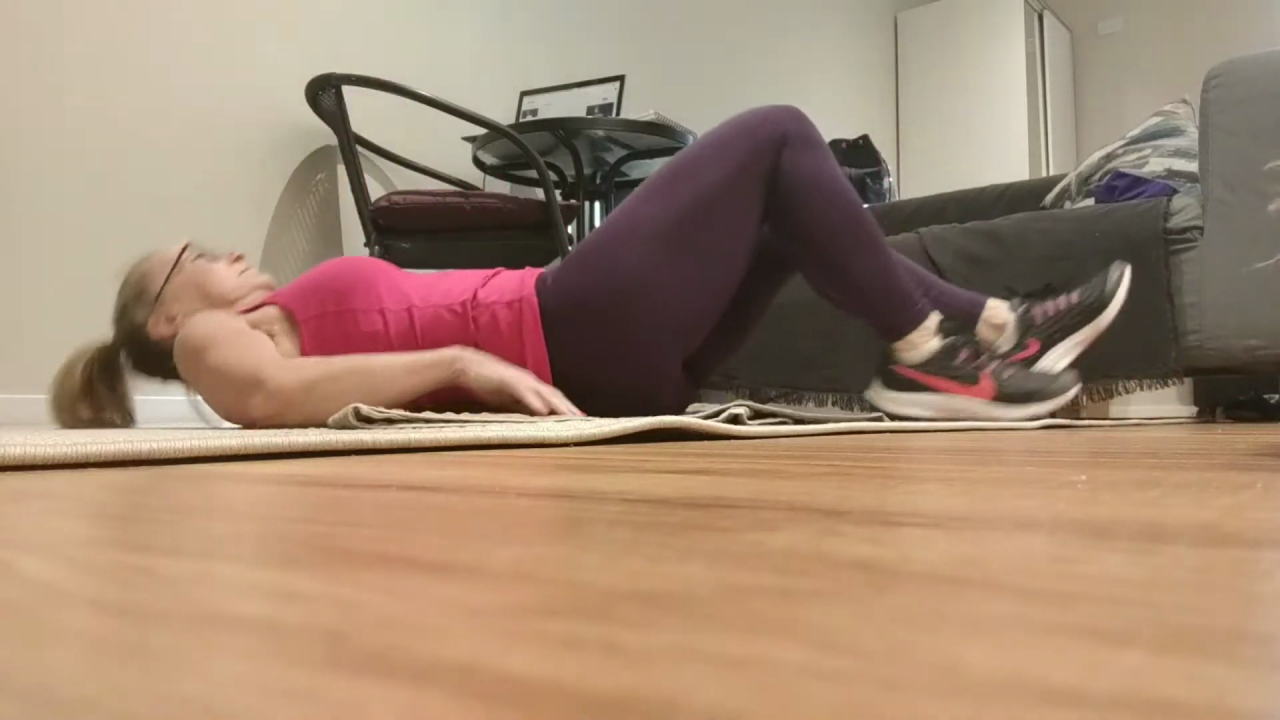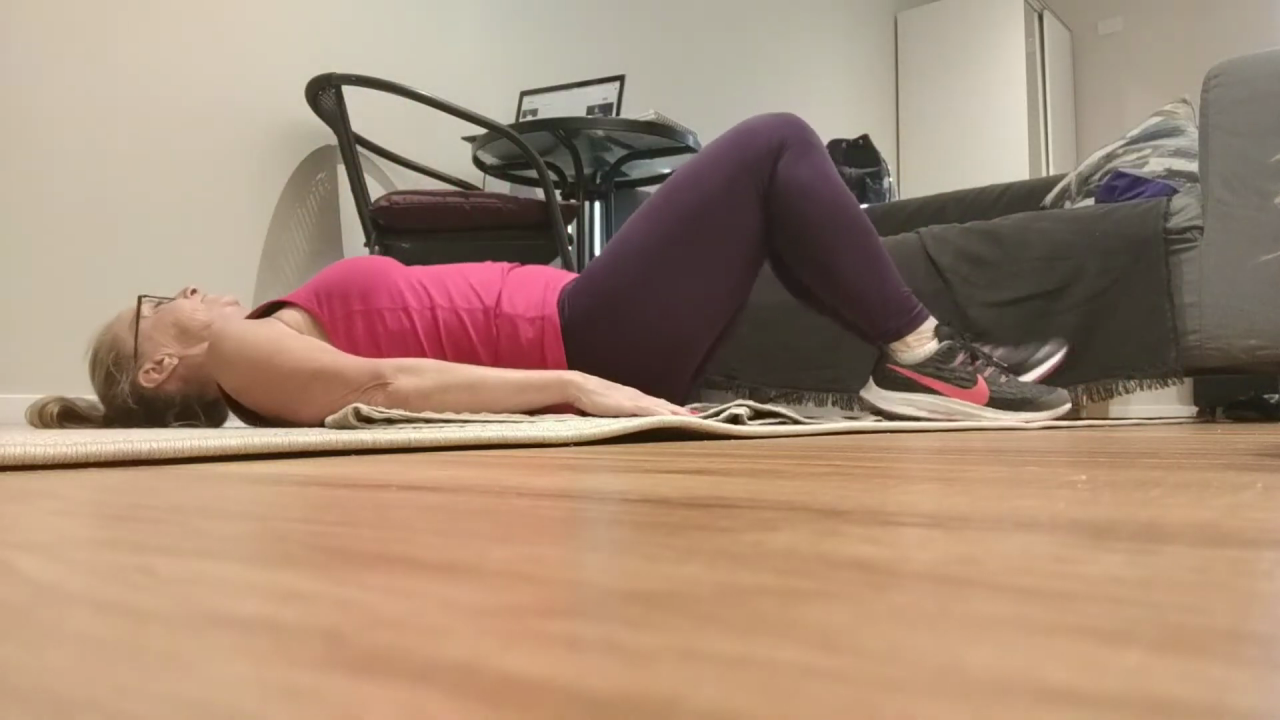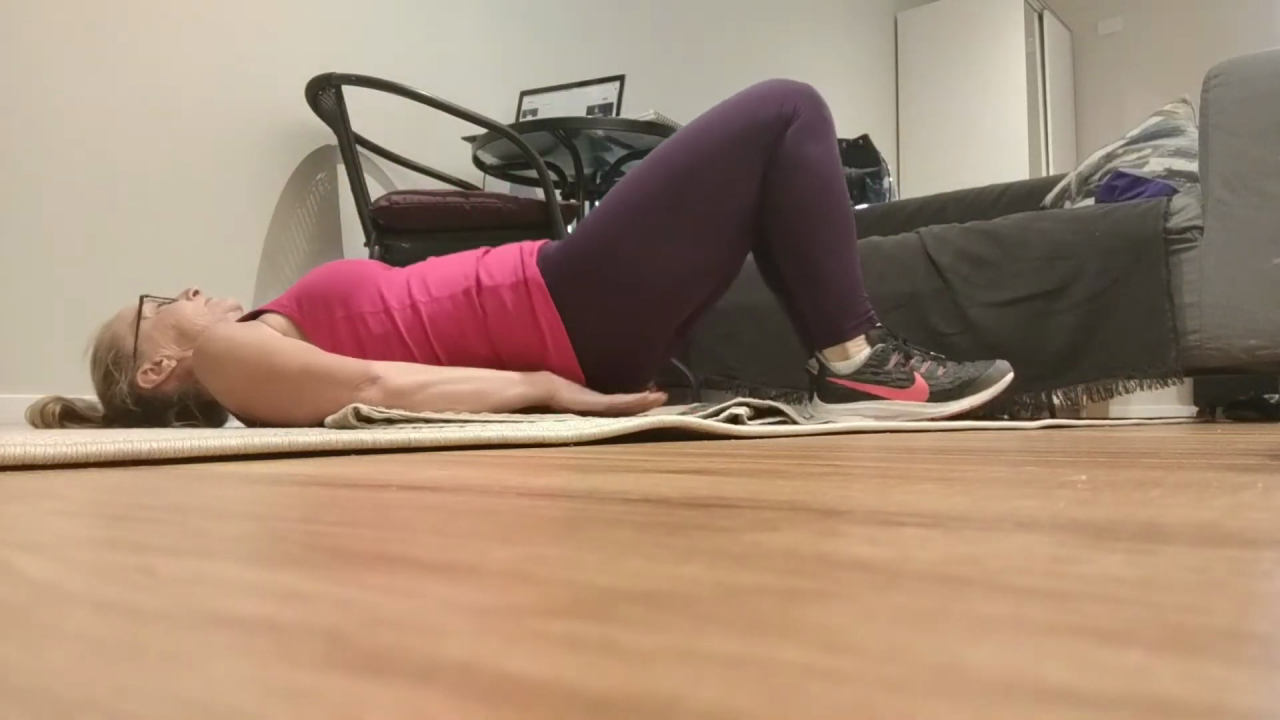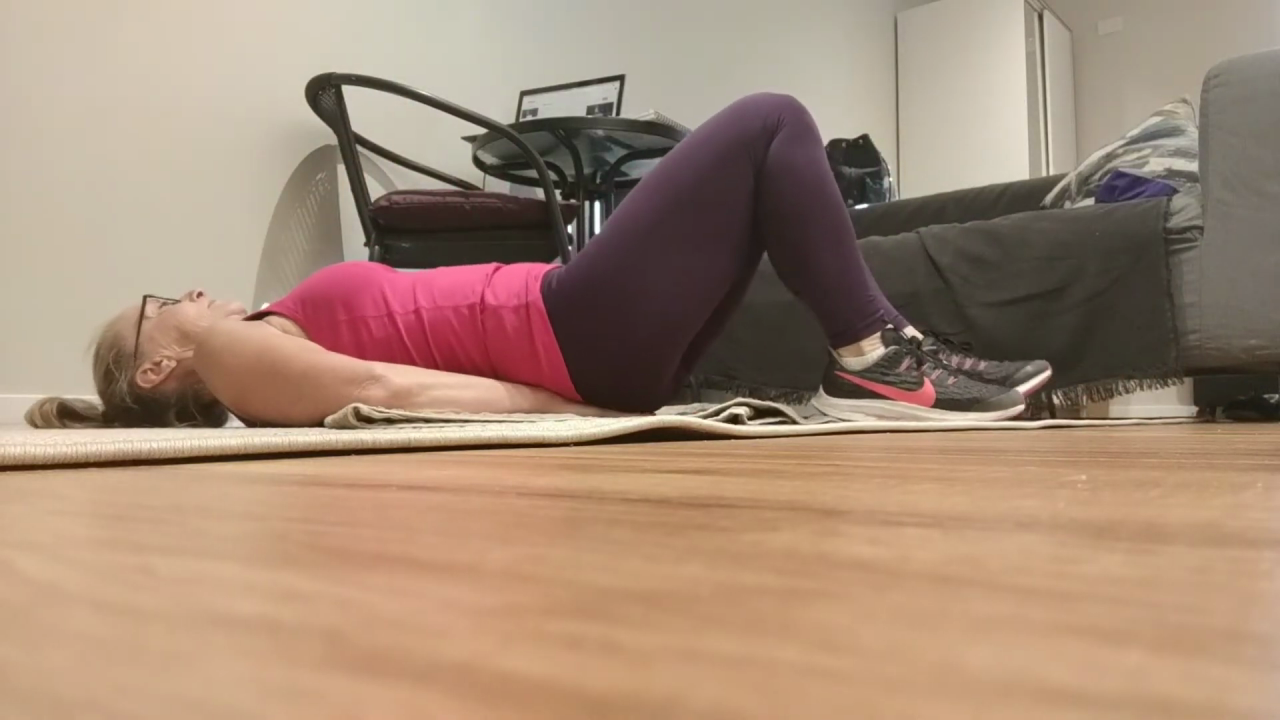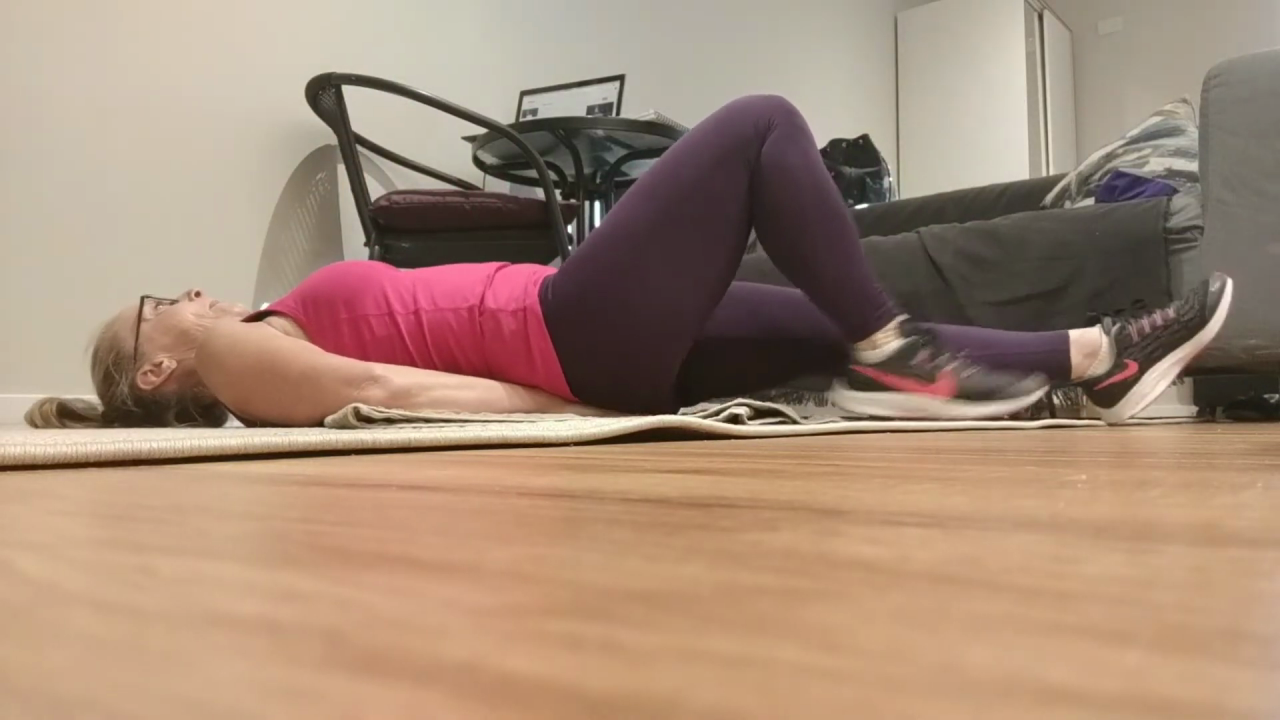
dt=1s
person 1, frame 1
left shoulder: (291, 328)
right shoulder: (220, 348)
right elbow: (285, 396)
right wrist: (463, 359)
left hip: (602, 352)
right hip: (578, 338)
left knee: (795, 217)
right knee: (778, 132)
left ankle: (995, 329)
right ankle: (925, 360)
person 1, frame 2
left shoulder: (273, 334)
right shoulder: (249, 358)
right elbow: (390, 384)
right wrist: (572, 386)
left hip: (584, 332)
right hip: (591, 343)
left knee: (769, 193)
right knee: (775, 145)
left ankle: (927, 353)
right ankle: (918, 364)
person 1, frame 3
left shoulder: (261, 339)
right shoulder: (230, 359)
right elbow: (384, 386)
right wrist: (556, 389)
left hip: (577, 317)
right hip: (575, 313)
left knee: (766, 162)
right knee: (788, 113)
left ankle: (849, 358)
right ankle: (854, 367)
person 1, frame 4
left shoulder: (269, 339)
right shoulder: (245, 364)
right elbow: (387, 391)
right wrist: (564, 411)
left hip: (579, 331)
right hip: (581, 338)
left knee: (762, 180)
right knee: (772, 122)
left ankle: (904, 352)
right ankle: (868, 366)
person 1, frame 5
left shoulder: (286, 333)
right shoulder: (263, 369)
right elbow: (393, 392)
right wrist: (570, 416)
left hip: (606, 331)
right hip: (598, 342)
left knee: (845, 321)
right knee: (761, 125)
left ankle: (1106, 365)
right ankle: (889, 360)
